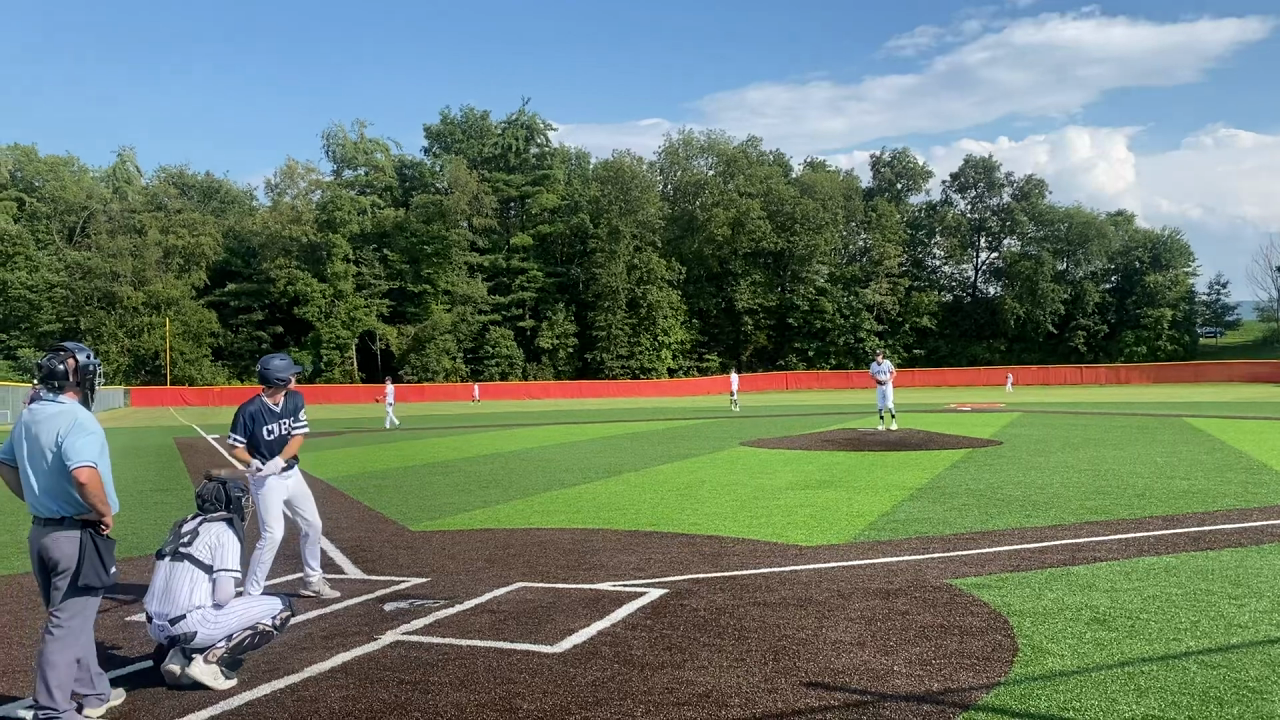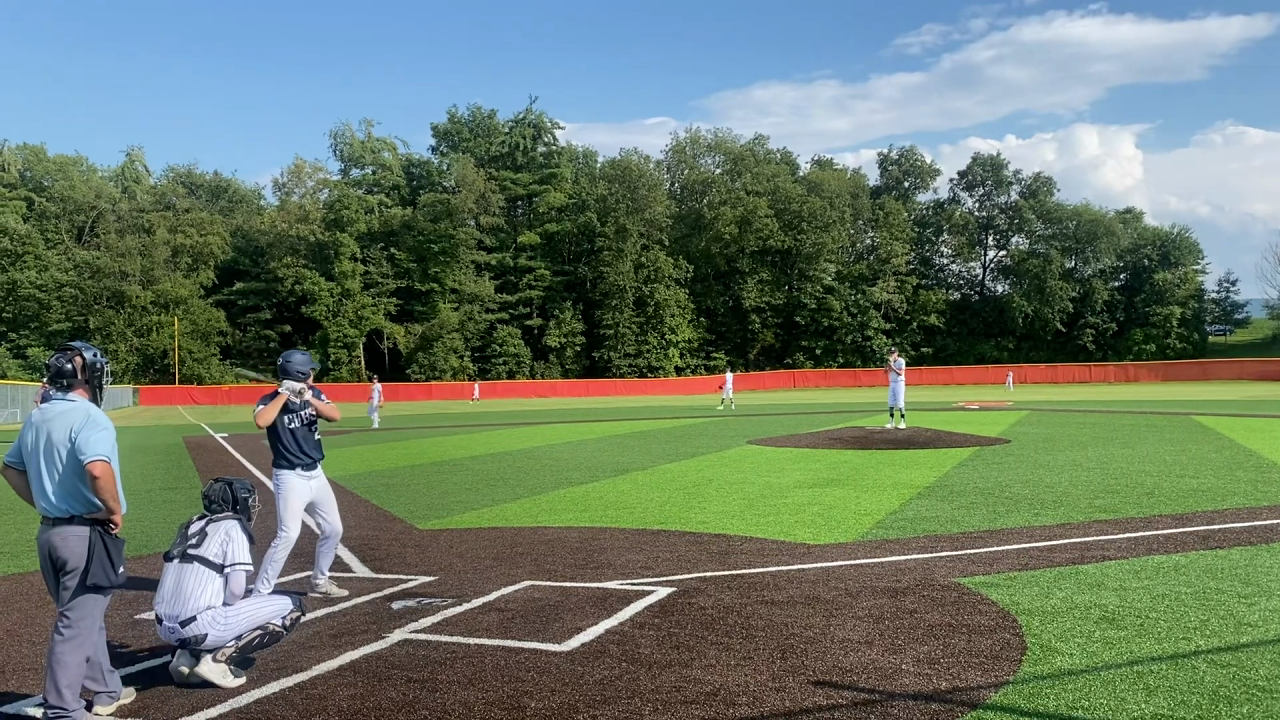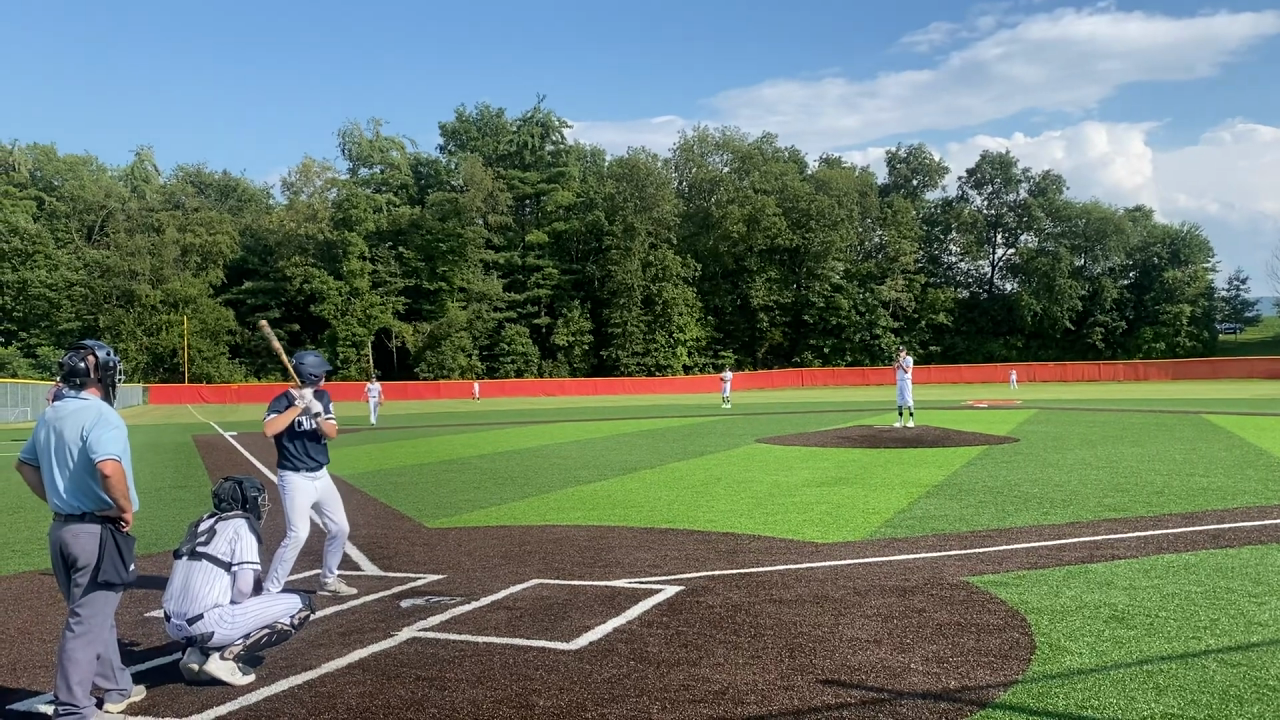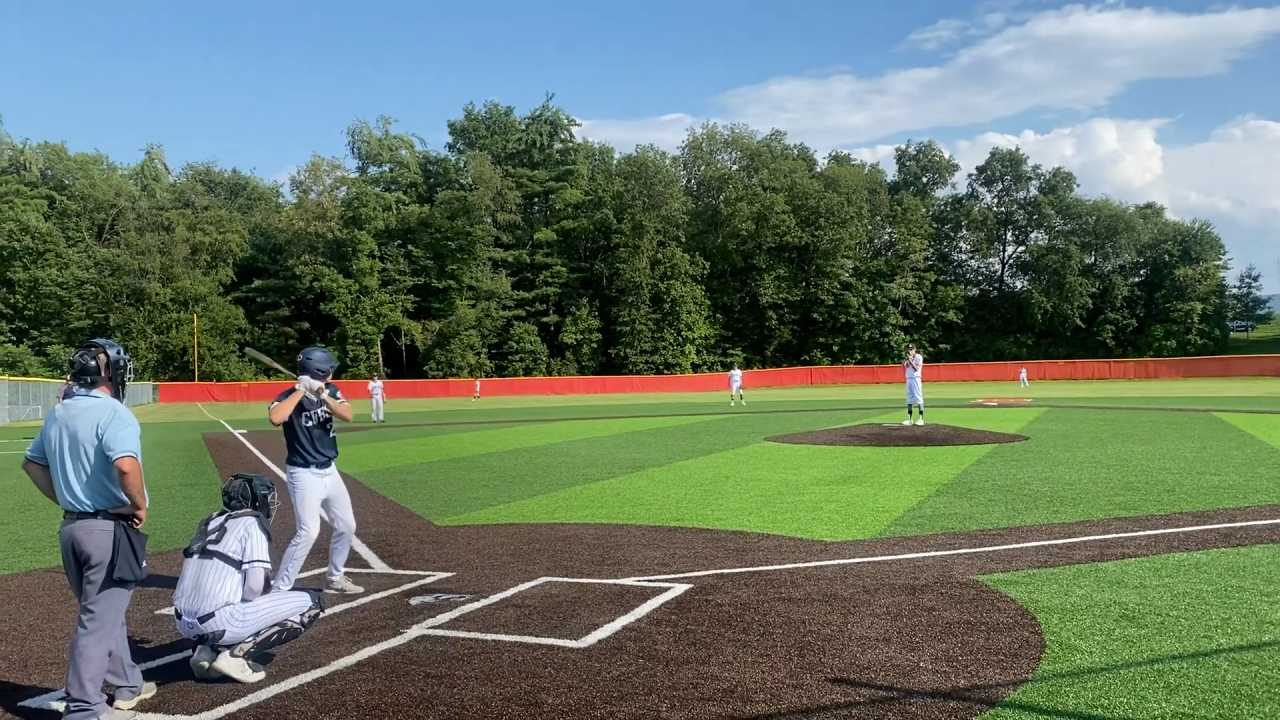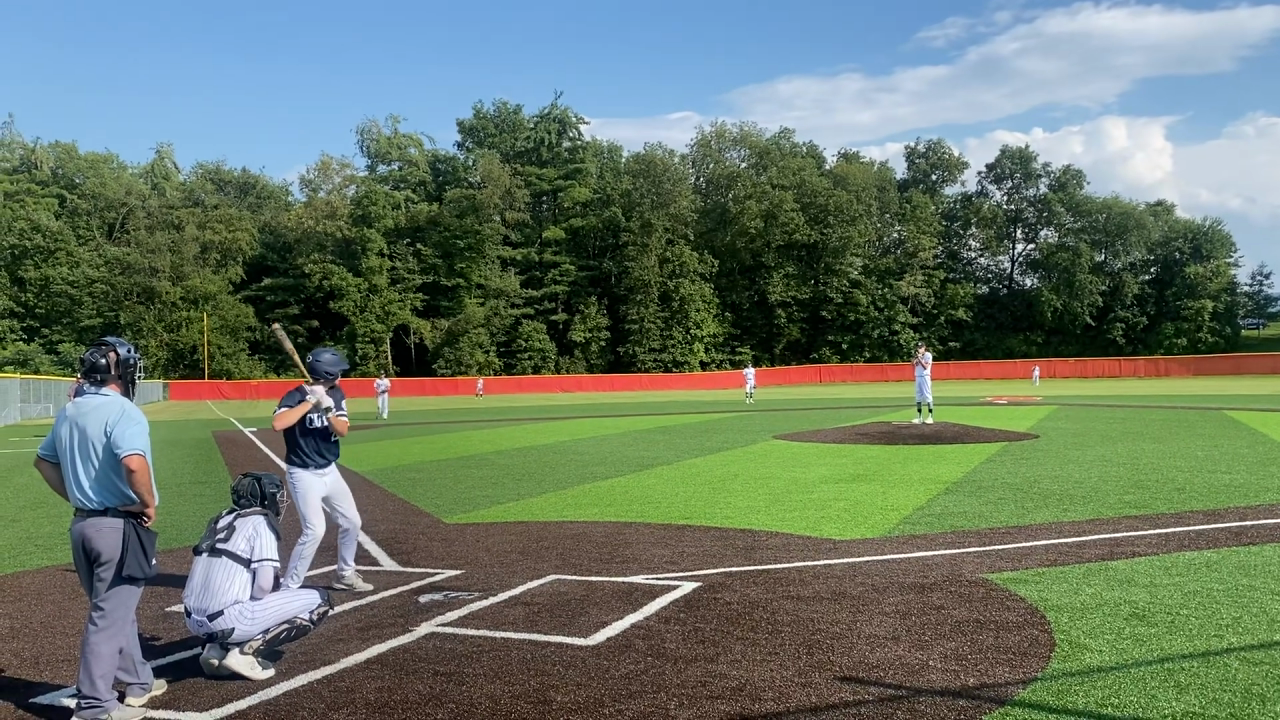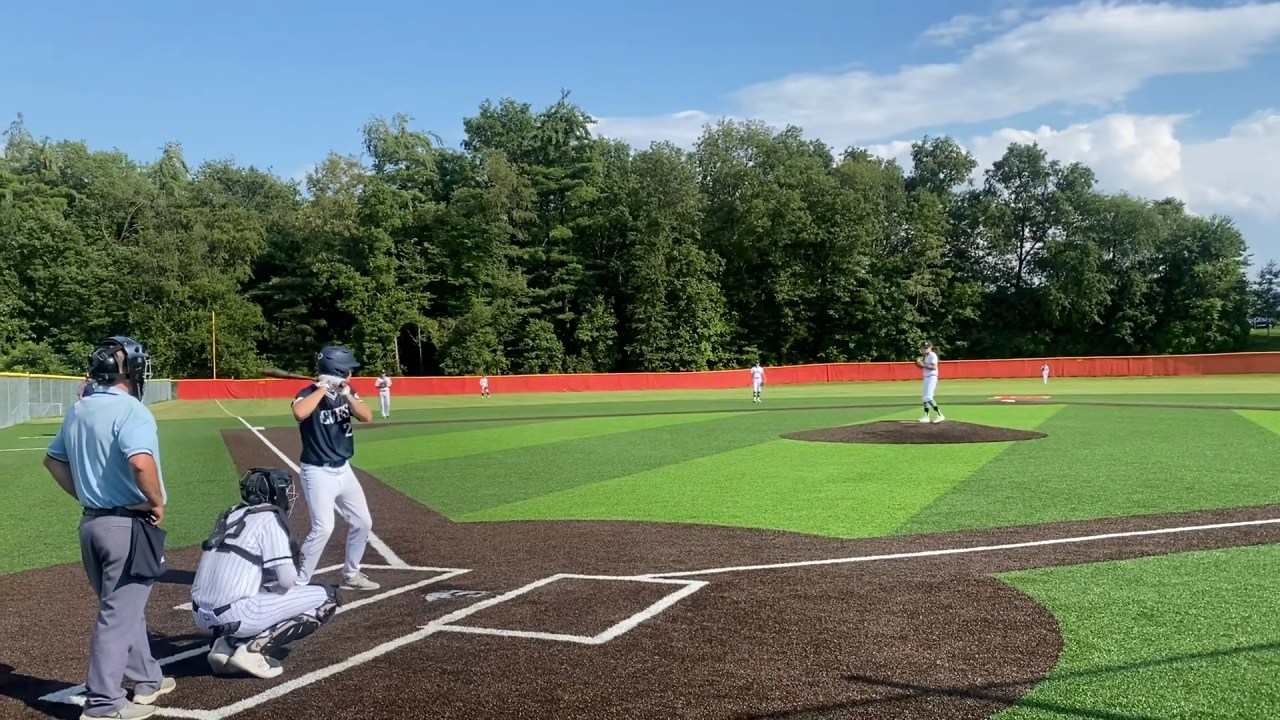
dt=0.7s
person 1, frame 1
right shoulder: (78, 419)
right elbow: (84, 475)
right wrist: (104, 513)
left hip: (42, 531)
right hip: (77, 534)
left knee: (76, 615)
right knee: (68, 624)
person 1, frame 2
left shoulder: (36, 418)
right shoulder: (89, 416)
right elbow: (98, 470)
right wrist: (115, 511)
left hip: (49, 531)
right hip: (85, 534)
left knee: (84, 616)
right knee: (76, 624)
person 1, frame 3
left shoulder: (50, 415)
right shoulder: (100, 415)
left elbow: (26, 464)
right elbow: (108, 468)
right wrist: (125, 509)
left hip: (61, 528)
right hip: (97, 531)
left knee: (96, 613)
right knee: (87, 620)
left ankle: (116, 688)
person 1, frame 4
left shoulder: (57, 414)
right shoulder: (114, 412)
left elbow: (32, 463)
right elbow: (126, 465)
right wrist: (140, 506)
left hip: (72, 527)
right hip: (109, 529)
left knee: (105, 610)
right knee: (99, 618)
left ankle: (127, 685)
person 1, frame 5
left shoulder: (68, 412)
right shoulder: (123, 410)
left elbow: (43, 460)
right elbow: (134, 463)
right wrist: (148, 503)
left hip: (82, 523)
right hip: (119, 526)
left knee: (116, 607)
right knee: (109, 615)
left ankle: (138, 682)
person 1, frame 6
left shoulder: (77, 411)
right shoulder: (130, 410)
left elbow: (53, 459)
right elbow: (140, 462)
right wrist: (156, 501)
left hip: (91, 522)
right hip: (127, 525)
left knee: (124, 606)
right knee: (119, 614)
left ankle: (146, 680)
person 2, frame 1
left shoulder: (295, 399)
right shoulder: (249, 410)
left elbow: (298, 437)
right elbow: (236, 448)
left wrist: (279, 462)
right wrist: (253, 464)
left hip: (291, 474)
right hip: (264, 480)
left knee: (313, 526)
right knee: (272, 536)
left ankle: (312, 581)
right ankle: (250, 595)
person 2, frame 2
left shoulder: (312, 395)
right shoulder: (272, 400)
left elbow: (335, 416)
right elbow: (261, 421)
left wrist: (307, 397)
right wrist: (284, 393)
left hip: (316, 475)
right hip: (289, 478)
left knee: (333, 529)
right knee: (288, 535)
left ankle: (320, 582)
right ankle: (260, 593)
person 2, frame 3
left shoulder: (322, 397)
right shoulder: (282, 401)
left elbow: (332, 433)
right elbow: (268, 430)
left wrist: (318, 415)
right wrist: (298, 405)
left hip: (321, 476)
right hip: (294, 479)
left knee: (339, 528)
right knee: (297, 535)
left ankle: (328, 581)
right ankle: (269, 592)
person 2, frame 4
left shoulder: (329, 391)
right shoulder: (289, 397)
left elbow: (348, 415)
right elbow: (275, 418)
left wrist: (323, 394)
right wrist: (301, 390)
left hip: (330, 472)
right hip: (304, 475)
left knee: (346, 526)
right knee: (308, 533)
left ankle: (335, 579)
right ankle: (279, 590)
person 2, frame 5
left shoulder: (336, 394)
right shoulder: (294, 397)
left elbow: (343, 431)
right elbow: (278, 424)
left wrist: (329, 411)
right wrist: (310, 401)
left hip: (330, 471)
right hip: (303, 475)
left knee: (351, 522)
right knee: (314, 531)
left ankle: (345, 574)
right ankle: (288, 588)
person 2, frame 6
left shoulder: (346, 391)
right shoulder: (309, 392)
left elbow: (366, 416)
right elbow: (299, 413)
left wrist: (346, 393)
right wrist: (324, 387)
left hip: (343, 470)
right hip: (317, 473)
left knee: (362, 522)
right knee: (323, 528)
left ankle: (351, 575)
right ankle: (297, 585)
person 3, frame 1
left shoulder: (185, 525)
right shoulder: (225, 529)
right elbow: (224, 595)
left hip: (156, 626)
right hip: (189, 625)
right knee: (281, 607)
left ankle: (180, 656)
right ankle: (209, 661)
person 3, frame 2
left shoulder: (191, 526)
right shoulder: (233, 526)
right elbow: (236, 590)
right wrist: (226, 613)
left hip: (164, 627)
right hip: (198, 626)
right knee: (291, 607)
left ankle: (187, 656)
right ankle: (218, 660)
person 3, frame 3
left shoulder: (201, 524)
right shoulder: (243, 526)
right elbow: (243, 588)
left hip: (173, 625)
right hip: (207, 623)
right knee: (301, 605)
left ankle: (198, 653)
right ankle: (227, 657)
person 3, frame 4
left shoulder: (210, 522)
right shoulder: (252, 523)
right elbow: (254, 586)
right wrist: (245, 613)
left hip: (184, 623)
right hip: (217, 622)
right knee: (311, 603)
left ankle: (207, 651)
right ankle: (236, 654)
person 3, frame 5
left shoulder: (221, 520)
right shoulder: (260, 522)
right elbow: (264, 585)
right wrist: (252, 614)
left hip: (193, 620)
right hip: (226, 619)
right knee: (320, 600)
left ankle: (217, 648)
right ankle: (246, 652)
person 3, frame 6
left shoulder: (232, 515)
right shoulder: (270, 518)
right elbow: (288, 580)
left hip: (203, 615)
right hip: (231, 613)
left knee: (255, 596)
right knee: (327, 598)
left ankle: (223, 647)
right ankle: (254, 649)
